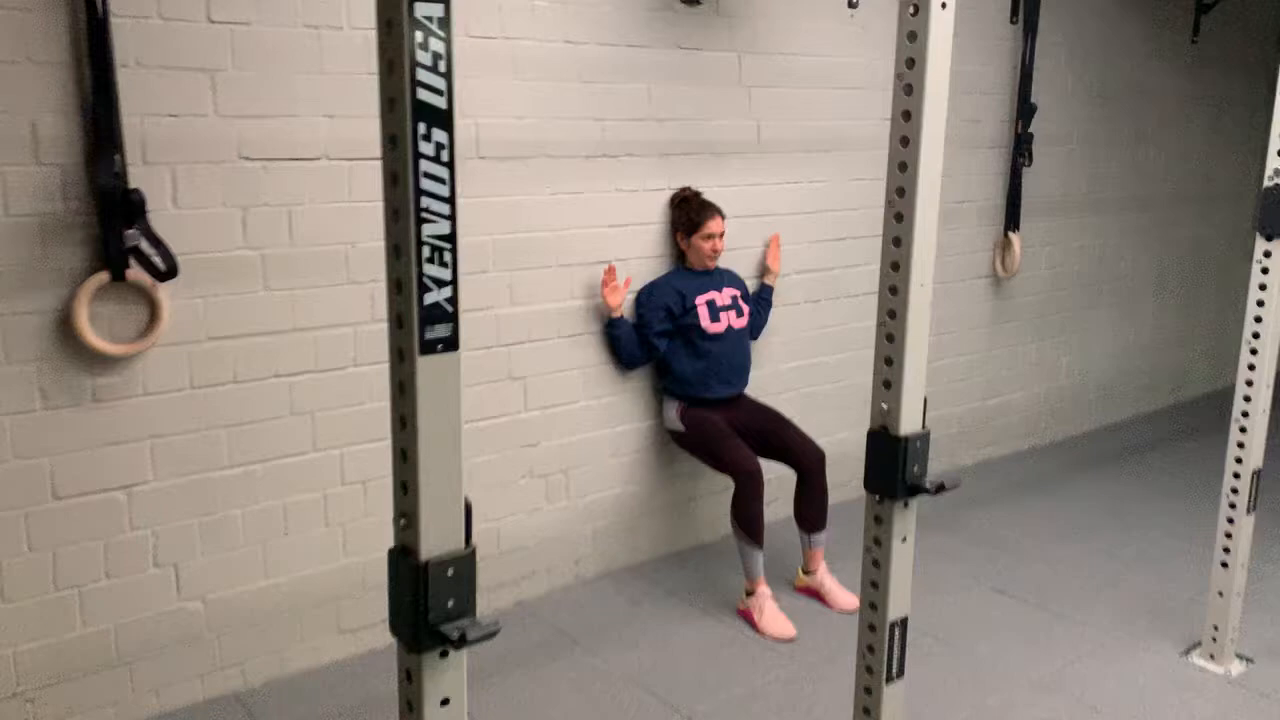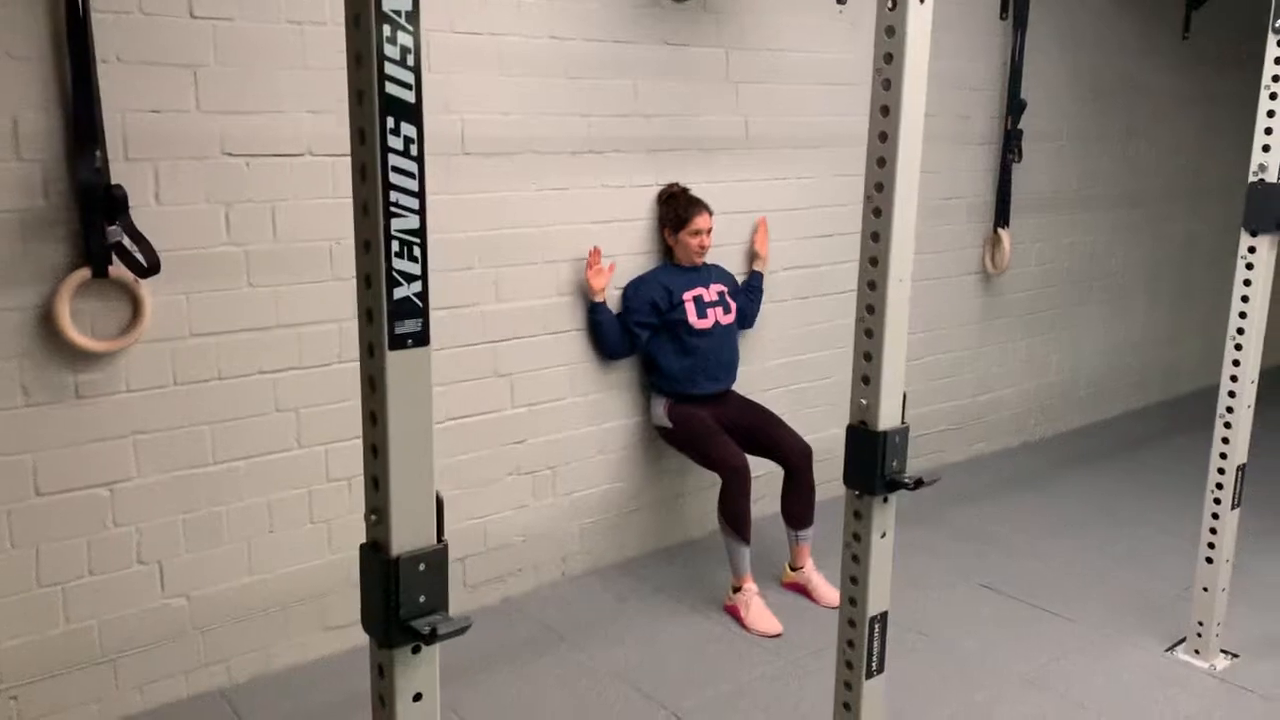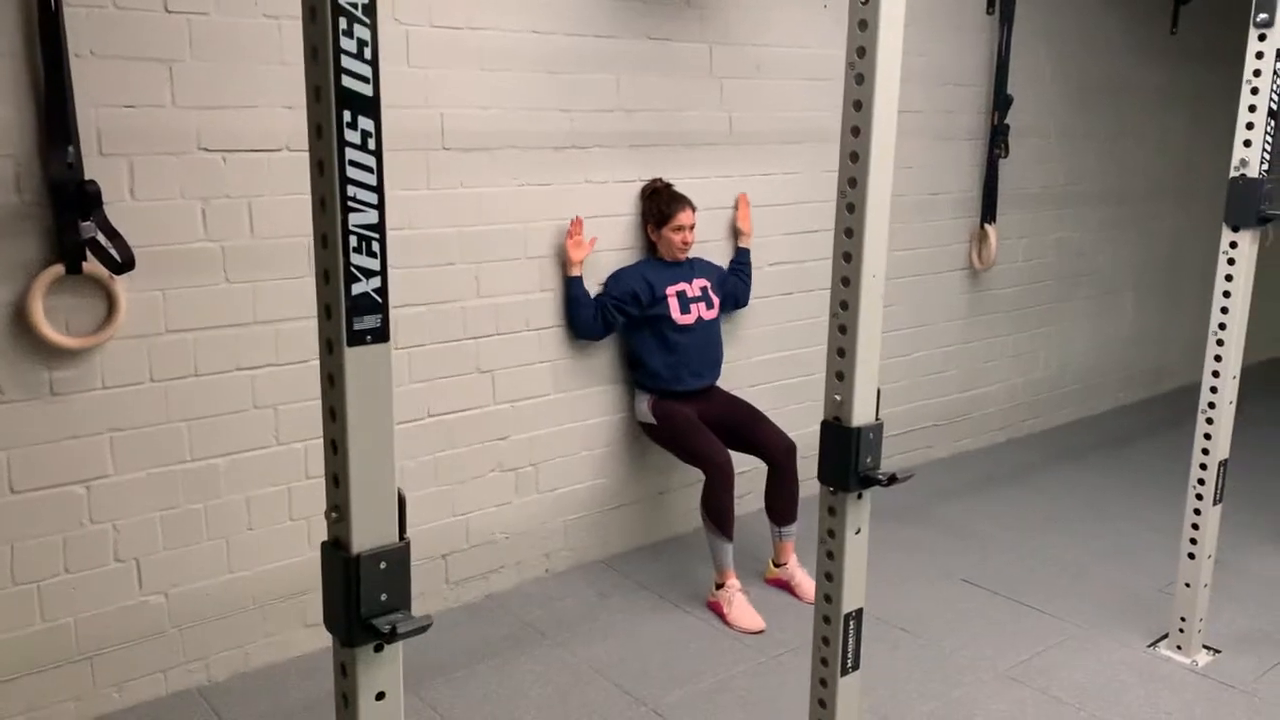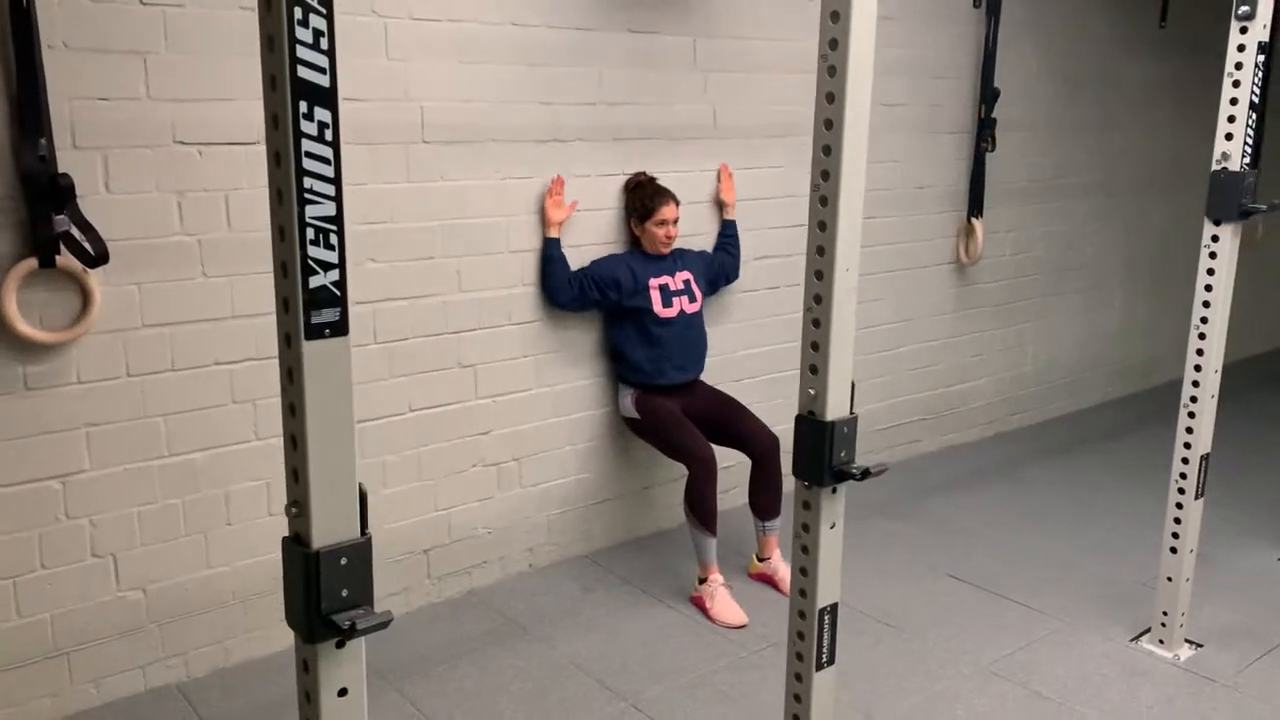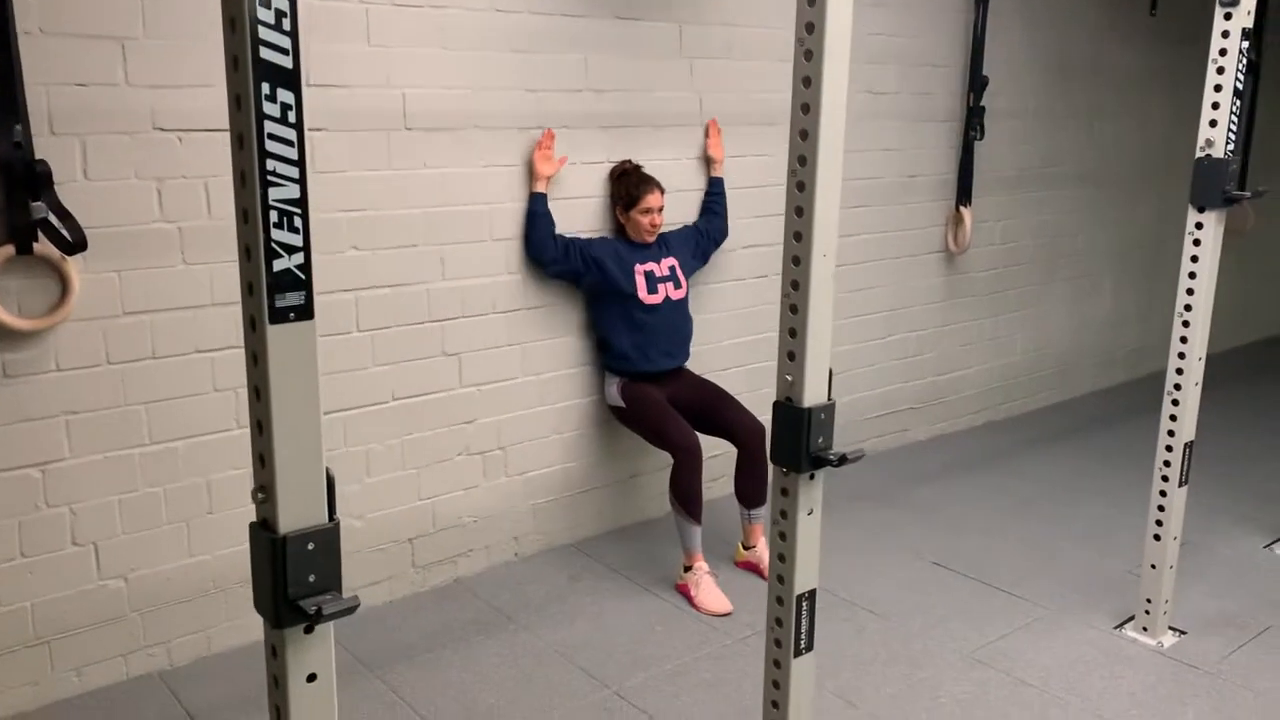
dt=0.4s
person 1, frame 1
left shoulder: (731, 281)
right shoulder: (664, 292)
right elbow: (635, 355)
left wrist: (769, 278)
right wrist: (616, 314)
left hip: (737, 403)
right hip: (691, 411)
left knee: (811, 457)
right knee: (748, 471)
left ankle: (814, 571)
right ankle: (756, 595)
person 1, frame 2
left shoulder: (719, 277)
right shoulder: (652, 288)
left elbow: (745, 317)
right elbow: (616, 345)
left wrist: (759, 263)
right wrist: (598, 298)
left hip: (725, 399)
right hip: (678, 408)
left knee: (798, 453)
right knee: (735, 468)
left ankle: (800, 568)
right ankle: (743, 591)
person 1, frame 3
left shoulder: (705, 271)
right shoulder: (635, 280)
left elbow: (738, 295)
right elbow: (588, 324)
left wrist: (743, 240)
right wrist: (574, 270)
left hip: (709, 394)
right hip: (662, 403)
left knee: (782, 449)
right knee: (718, 463)
left ankle: (784, 564)
right ankle: (725, 588)
person 1, frame 4
left shoulder: (691, 262)
right shoulder: (619, 271)
left elbow: (728, 266)
right elbow: (563, 292)
left wrist: (728, 212)
right wrist: (553, 231)
left hip: (693, 389)
right hip: (645, 398)
left knee: (766, 444)
right knee: (701, 458)
left ankle: (767, 558)
right ankle: (708, 583)
person 1, frame 5
left shoulder: (677, 246)
right shoulder: (602, 256)
left elbow: (715, 227)
right elbow: (544, 251)
left wrist: (716, 168)
right wrist: (540, 184)
left hip: (679, 377)
right hip: (631, 386)
left knee: (752, 432)
right knee: (687, 447)
left ankle: (752, 546)
right ankle: (694, 570)
